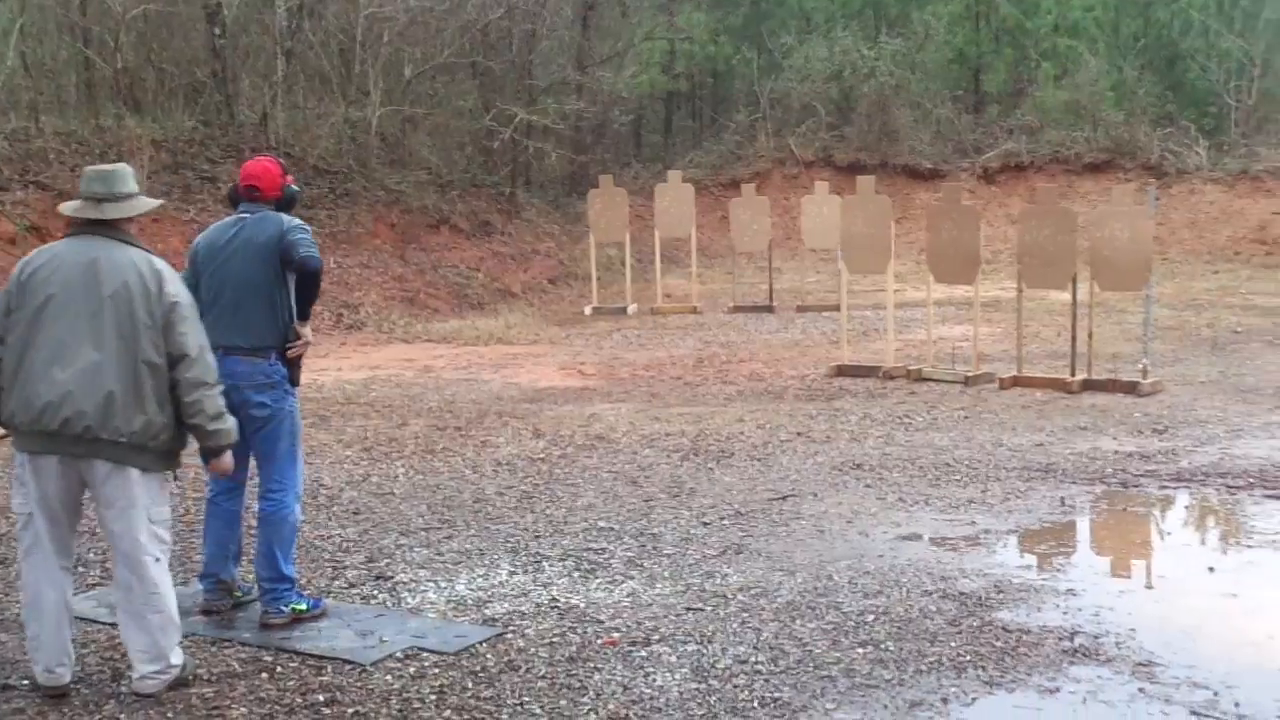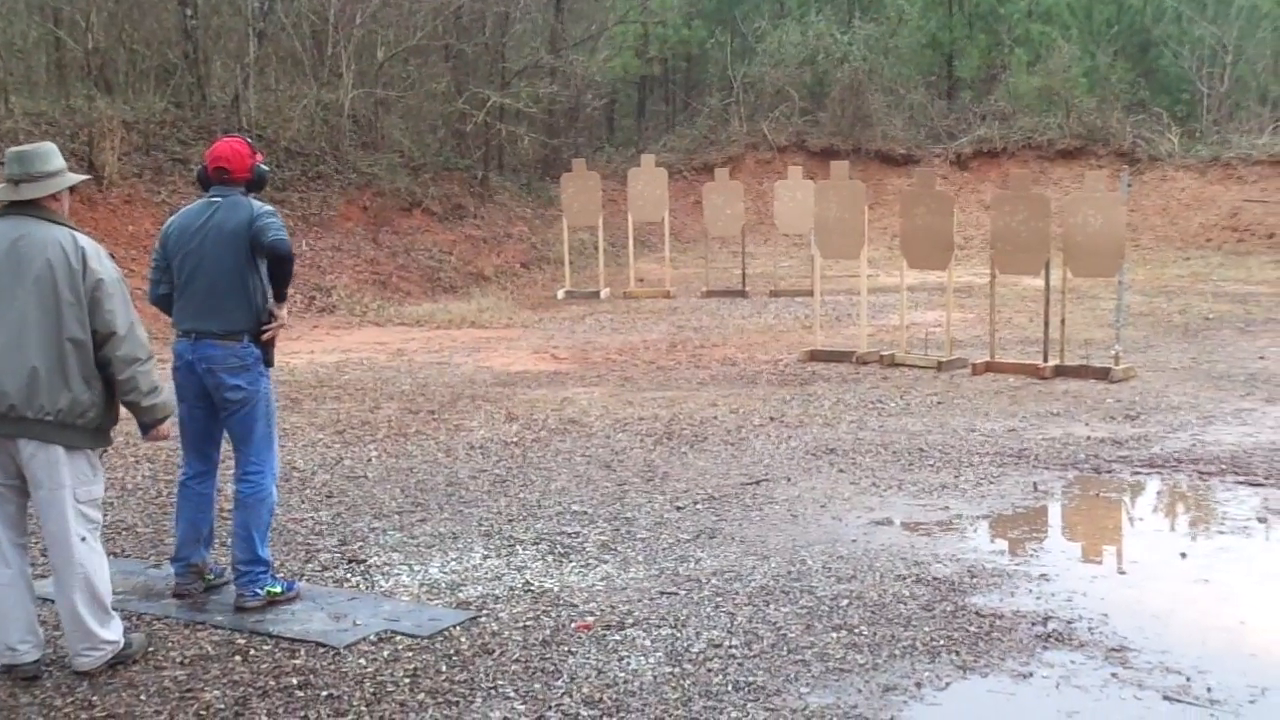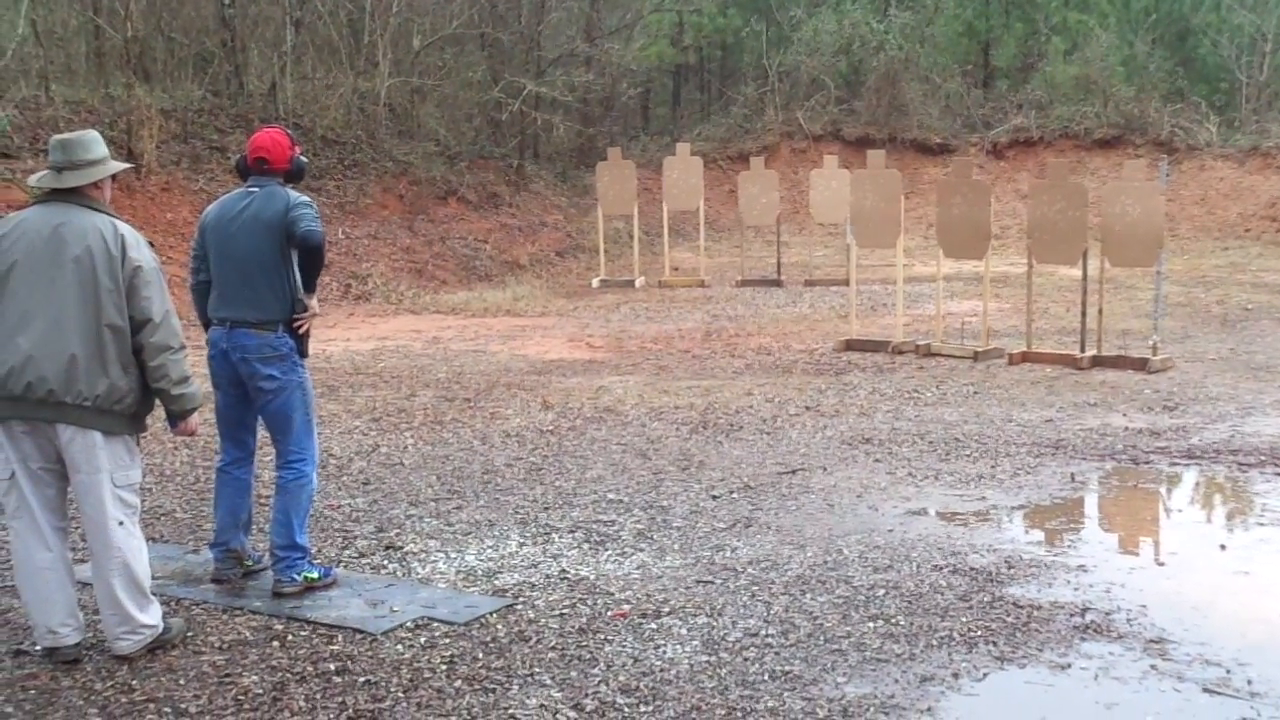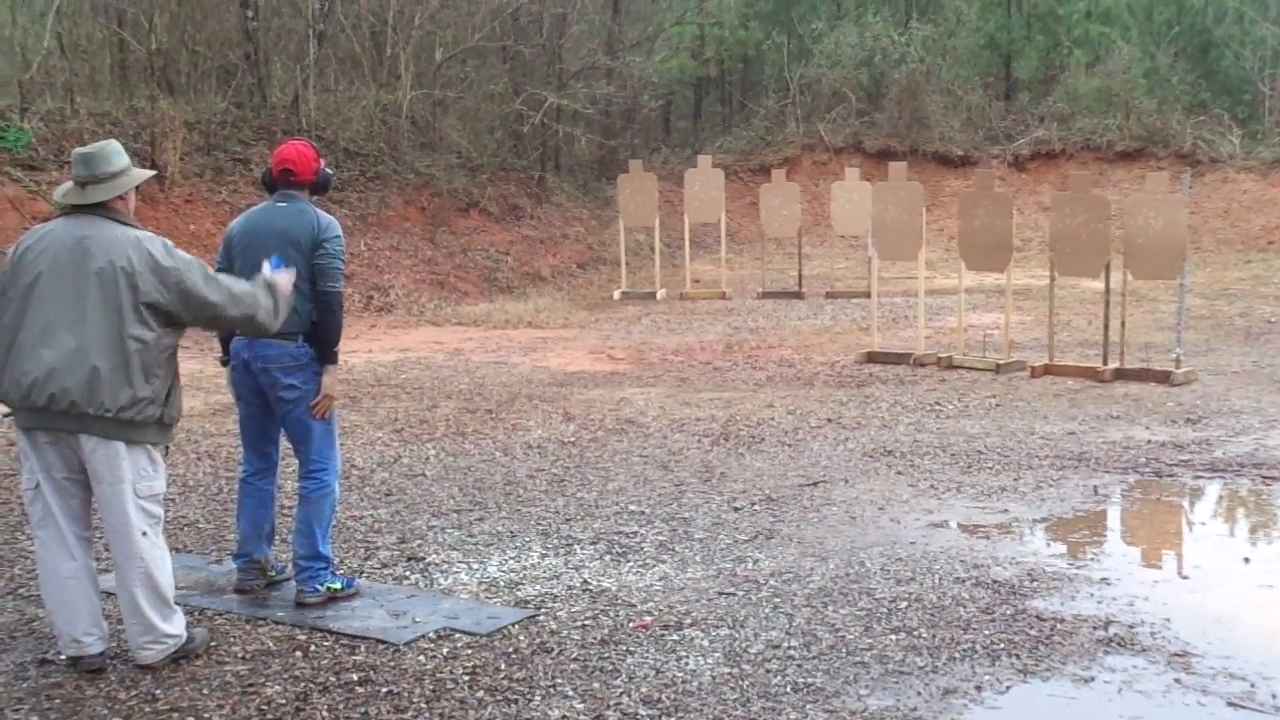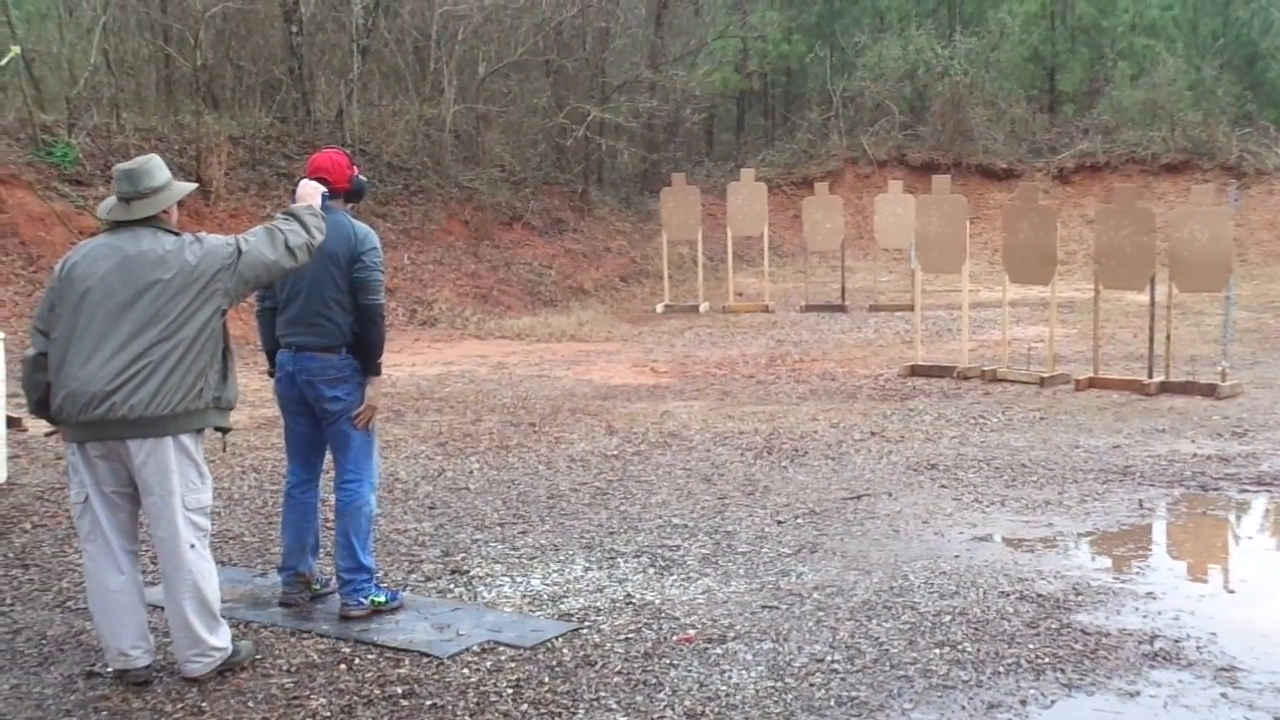
dt=1s
person 1, frame 1
right shoulder: (154, 274)
right elbow: (192, 367)
right wrist: (216, 439)
right hip: (125, 436)
left knee: (44, 555)
right knee: (141, 557)
left ankle: (51, 670)
right ankle: (156, 668)
person 1, frame 2
right shoulder: (80, 252)
right elbow: (122, 343)
right wrist: (151, 409)
right hip: (55, 415)
right knee: (73, 535)
right ankle: (96, 645)
person 1, frame 3
right shoulder: (119, 239)
right elbow: (157, 332)
right wrist: (181, 402)
right hip: (92, 400)
right knee: (111, 519)
left ankle: (57, 635)
right ankle: (134, 630)
person 1, frame 4
right shoulder: (145, 252)
right elbow: (221, 299)
right wrist: (273, 291)
right hip: (114, 411)
left knee: (59, 530)
right knee: (135, 530)
left ankle: (81, 644)
right ankle: (158, 640)
person 1, frame 5
left shoulder: (77, 260)
right shoulder: (197, 259)
left elbow: (42, 345)
right elbow: (279, 247)
left wrist: (52, 410)
right wrist: (306, 208)
left hip: (88, 423)
right hip: (159, 423)
left knee: (106, 542)
right knee: (182, 539)
left ankle: (128, 657)
right ankle: (204, 653)
person 2, frame 1
left shoulder: (206, 239)
right shoulder: (286, 228)
left elbow: (191, 310)
right elbow: (310, 265)
right wrist: (302, 321)
left hip: (214, 369)
right hip: (263, 371)
left knee: (224, 484)
right knee: (279, 488)
left ankle: (218, 587)
right ankle: (278, 599)
person 2, frame 2
left shoulder: (177, 223)
right shoulder: (255, 212)
left elbow: (159, 293)
right elbow: (280, 249)
right wrist: (279, 301)
left hip: (187, 354)
right hip: (237, 356)
left knee: (197, 468)
right knee: (256, 470)
left ankle: (190, 570)
right ankle: (254, 582)
person 2, frame 3
left shoulder: (214, 212)
right shoulder: (291, 202)
left elbow: (200, 283)
right elbow: (312, 240)
right wrist: (308, 293)
left hip: (223, 342)
right hip: (271, 344)
left knee: (234, 455)
right knee: (297, 457)
left ankle: (228, 556)
right ankle: (291, 568)
person 2, frame 4
left shoulder: (240, 225)
right shoulder: (321, 225)
right elbow: (329, 301)
left wrist: (230, 357)
right wrist: (329, 366)
left hip: (246, 354)
right hip: (293, 356)
left knee: (257, 465)
right knee: (319, 468)
left ankle: (251, 566)
right ankle: (313, 578)
person 2, frame 5
right shoulder: (359, 236)
left elbow: (266, 309)
right elbow: (370, 313)
left wrist: (277, 366)
right wrist: (373, 376)
left hip: (291, 366)
right hip: (338, 367)
left knee: (301, 476)
right knee: (355, 480)
left ankle: (296, 579)
right ankle: (358, 591)
